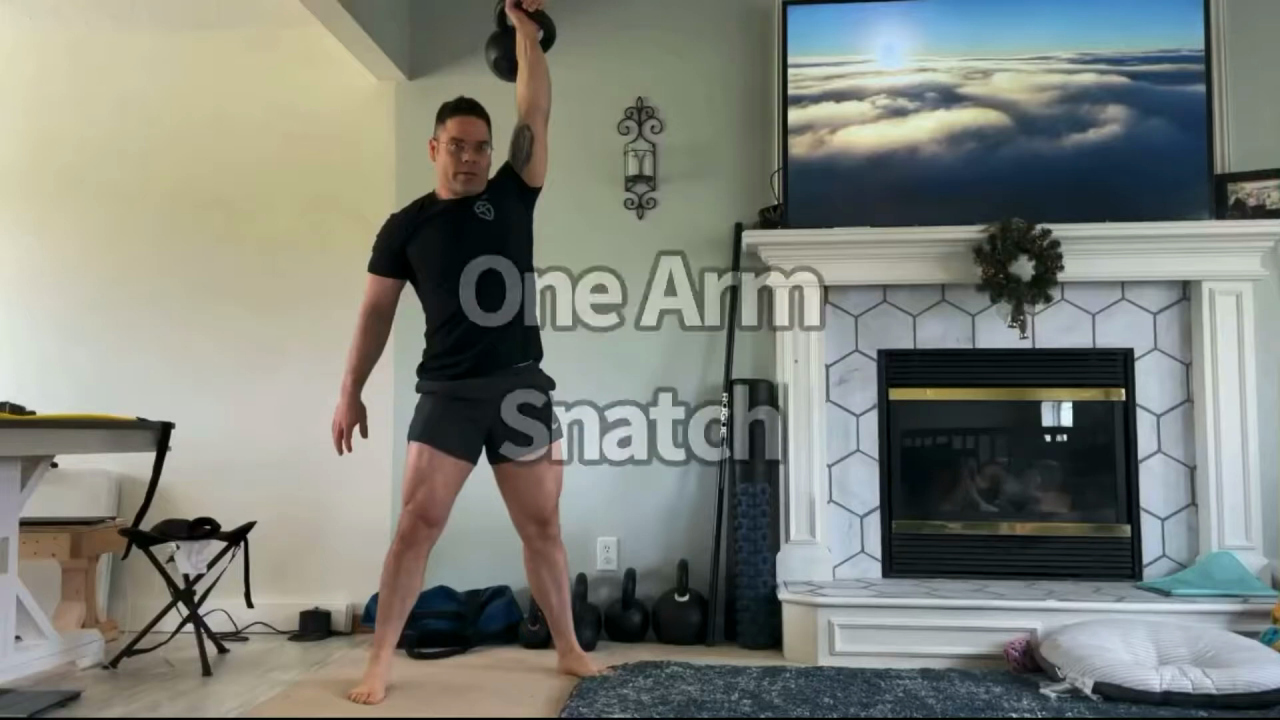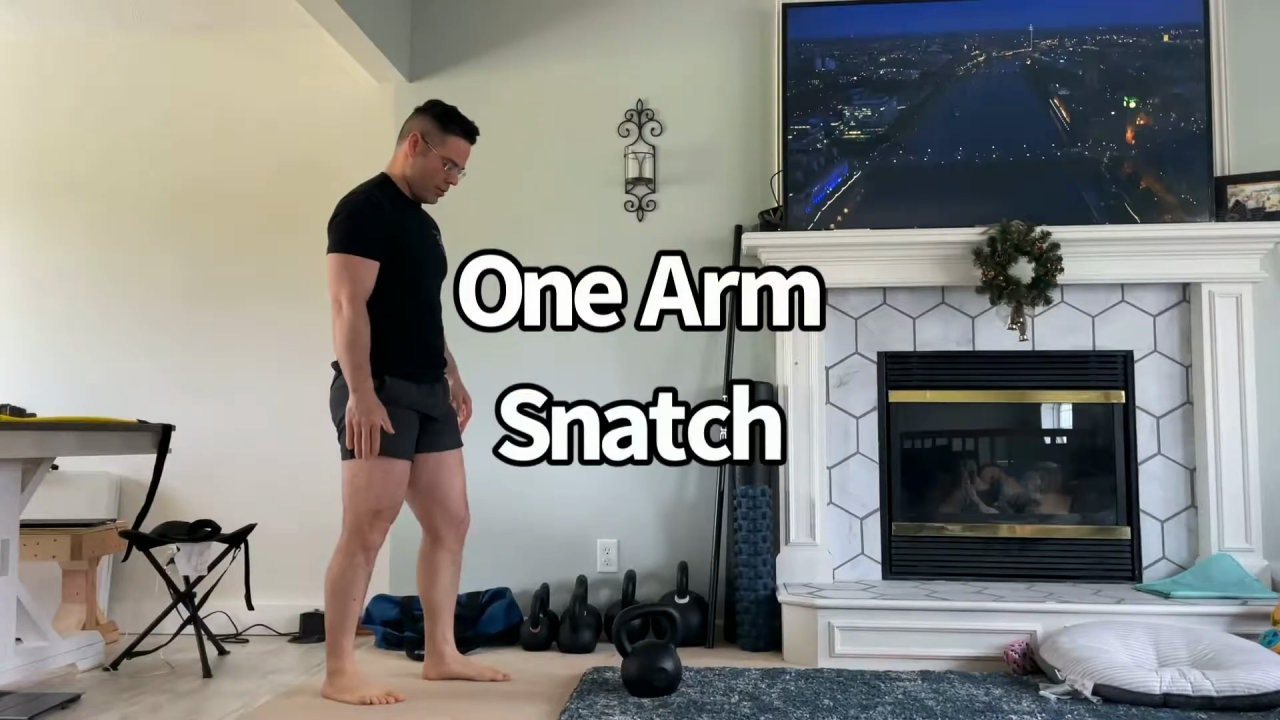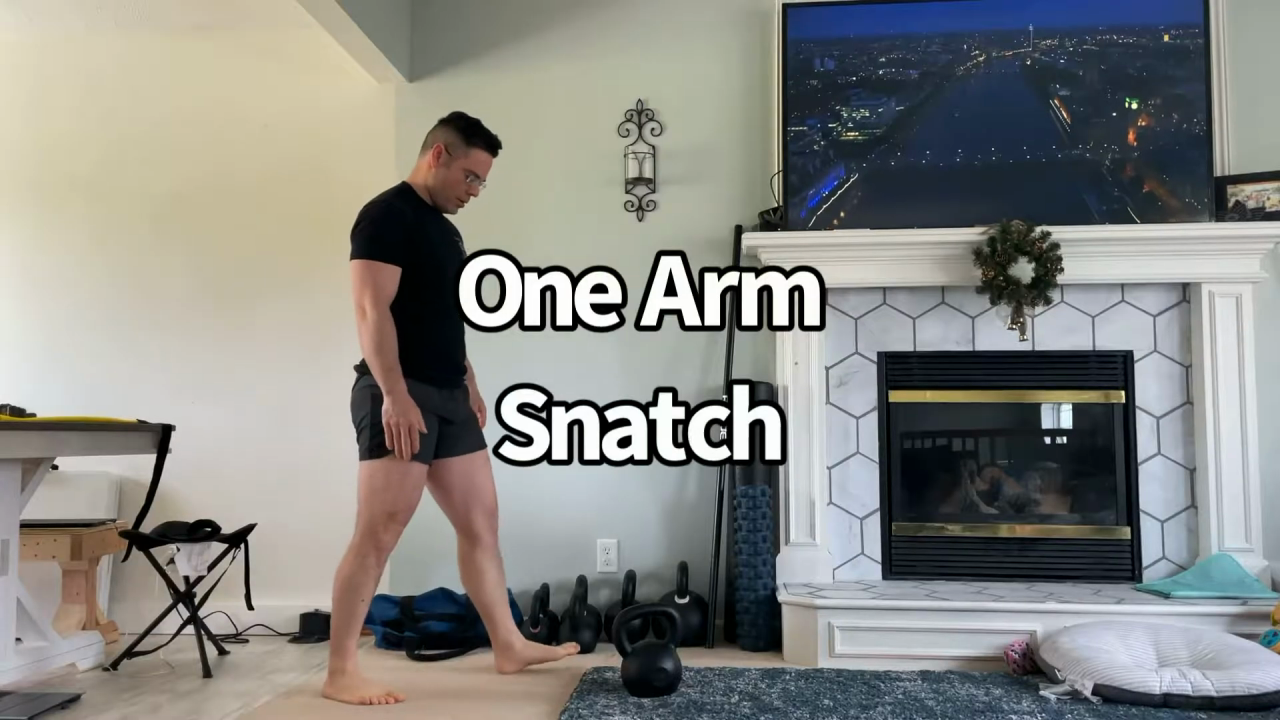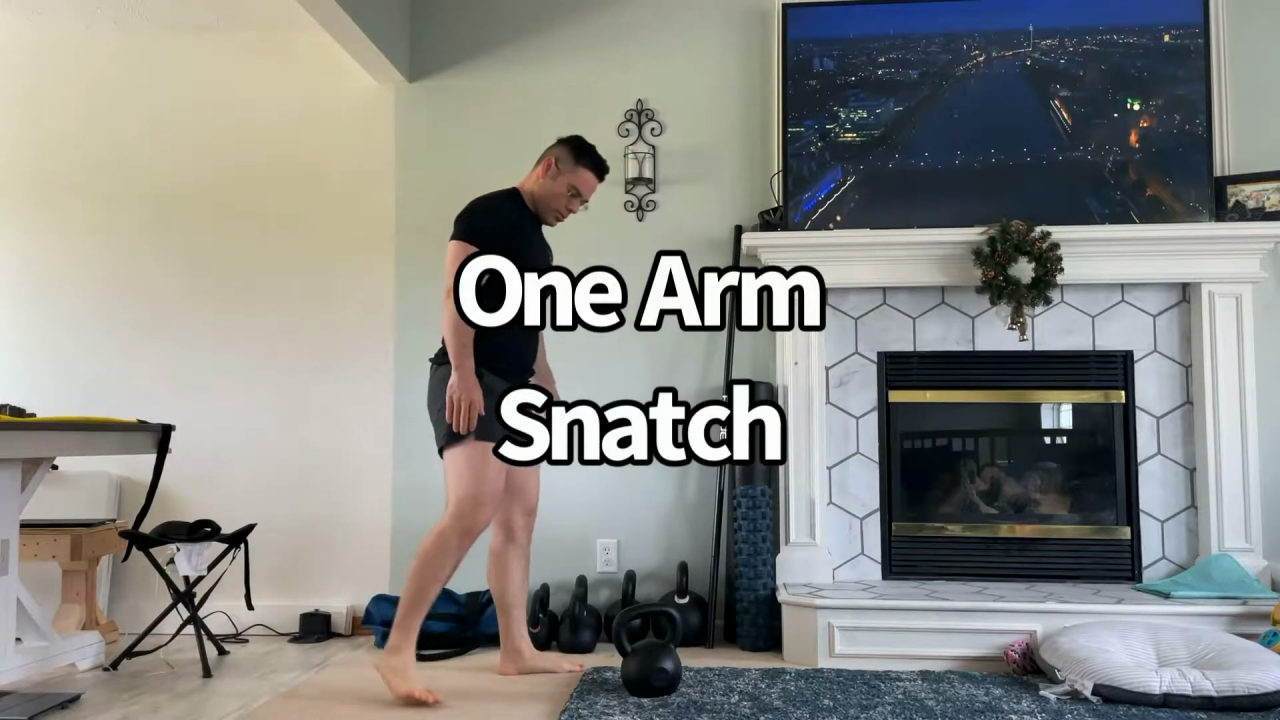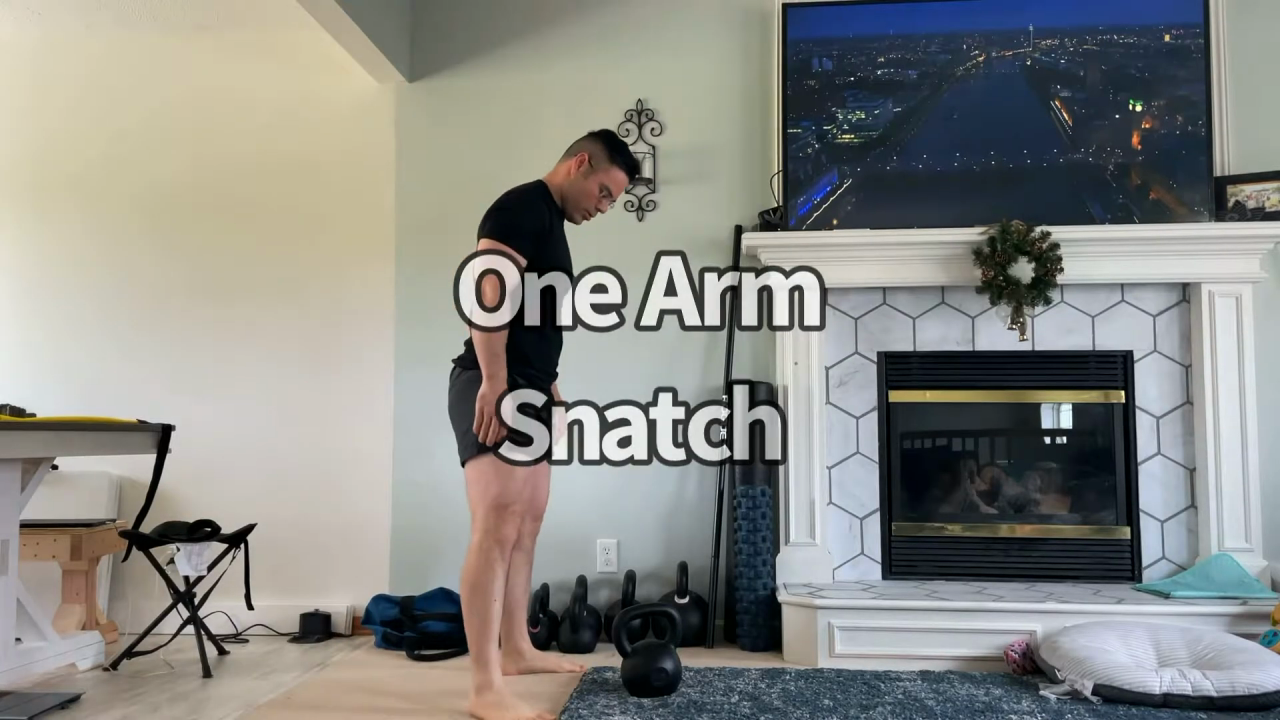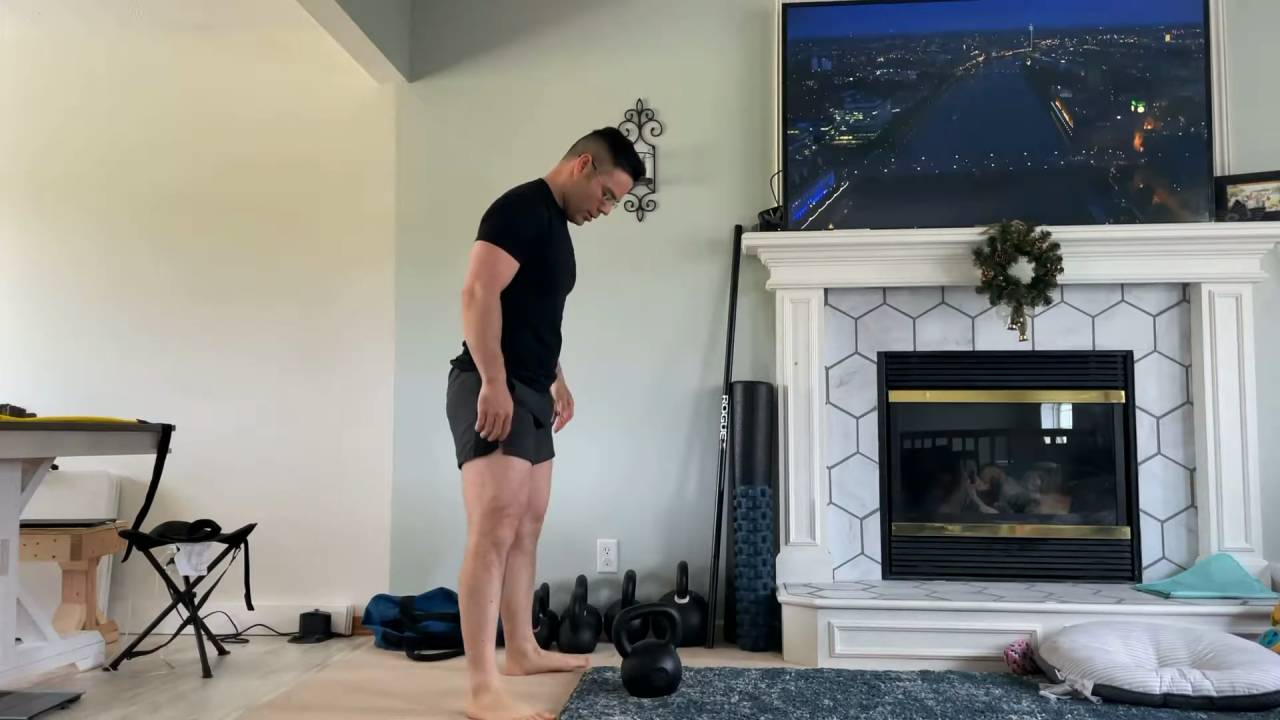
dt=0.5s
person 1, frame 1
left shoulder: (512, 196)
right shoulder: (406, 226)
left elbow: (536, 112)
right elbow: (376, 311)
right wrist: (351, 392)
left hip: (521, 388)
right hip: (448, 394)
left knee: (542, 526)
right knee: (417, 524)
left ankle: (569, 649)
right ankle: (379, 662)
person 1, frame 2
left shoulder: (422, 221)
right shoulder: (364, 208)
right elbow: (348, 307)
left wrist: (453, 377)
right wrist: (361, 395)
left hip: (428, 396)
right hip: (379, 395)
left knee: (450, 525)
right knee: (366, 531)
left ankle: (441, 653)
right ankle: (339, 672)
person 1, frame 3
left shoulder: (444, 229)
right shoulder: (386, 216)
right elbow: (370, 311)
left wrist: (470, 383)
right wrist: (394, 394)
left hip: (447, 398)
right hip: (401, 398)
left knee: (482, 522)
right knee: (378, 534)
left ankle: (509, 645)
right ankle: (341, 671)
person 1, frame 4
left shoulder: (537, 238)
right shoulder: (489, 213)
right elbow: (456, 294)
left wrist: (548, 389)
right wrist: (462, 374)
left hip: (514, 390)
right hip: (472, 386)
left knee: (519, 521)
right knee: (471, 514)
left ankle: (517, 649)
right ankle: (398, 649)
person 1, frame 5
left shoulder: (550, 224)
right shoulder: (520, 208)
right elbow: (489, 295)
left wrist: (550, 390)
right wrist: (494, 383)
left hip: (527, 392)
right hip: (494, 390)
left knee: (525, 526)
right knee: (497, 529)
left ankle: (516, 650)
person 1, frame 6
left shoulder: (556, 224)
right shoulder: (520, 209)
right elbow: (478, 295)
left wrist: (557, 382)
right wrist: (492, 384)
left hip: (528, 395)
right hip: (493, 392)
left knee: (526, 528)
right knee: (493, 534)
left ankle: (523, 649)
